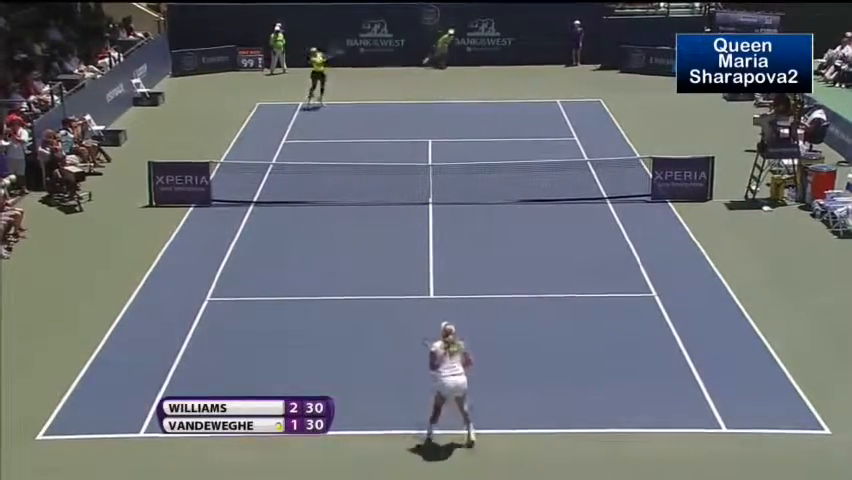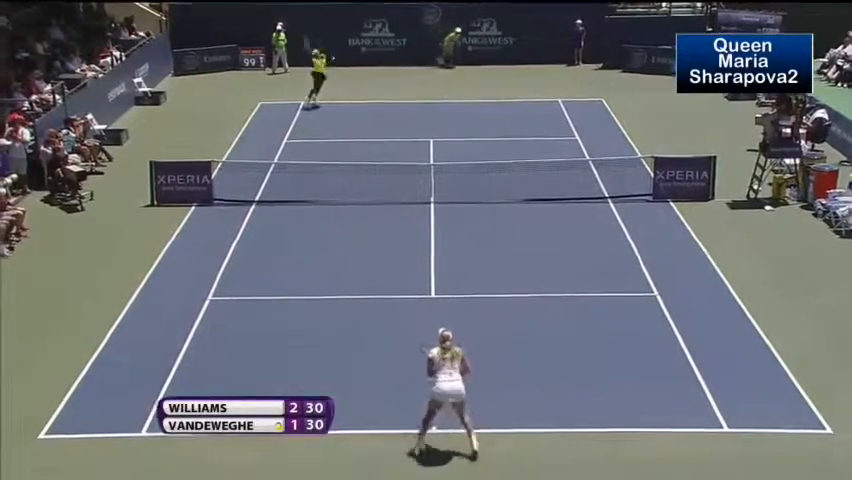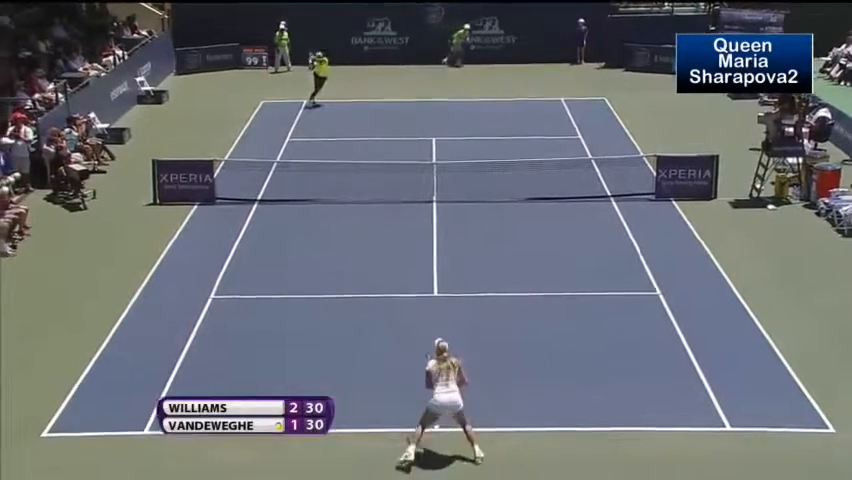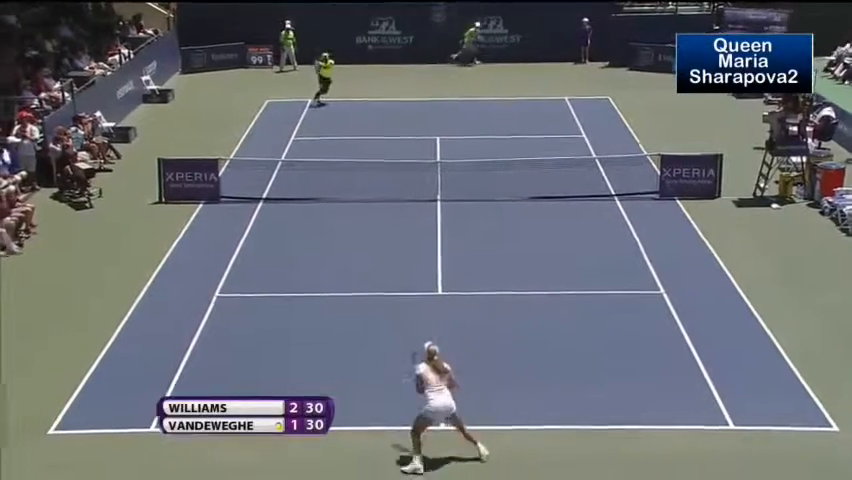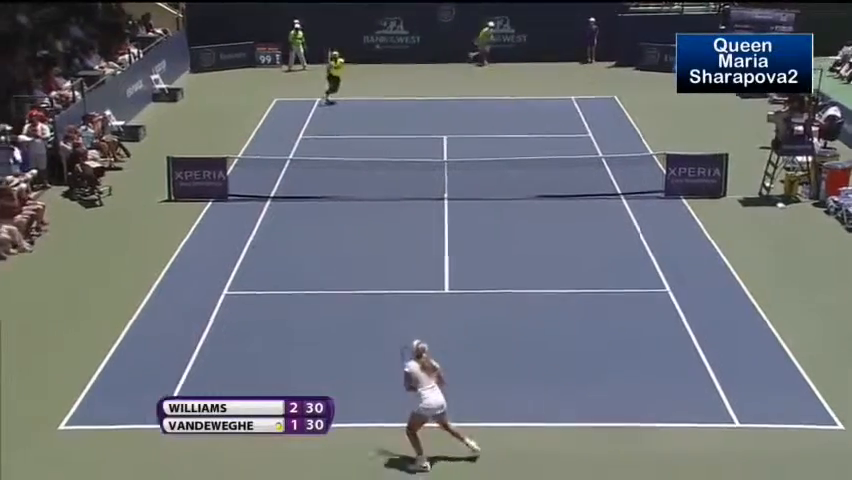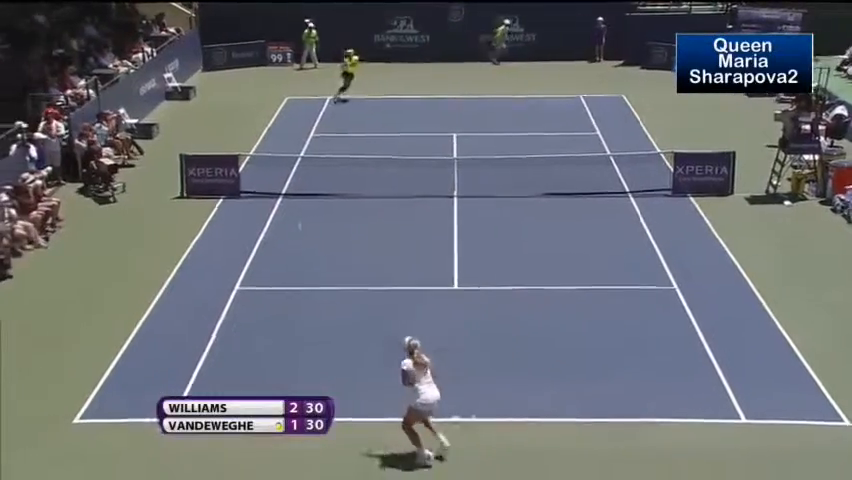
dt=0.1s
person 1, frame 1
left shoulder: (436, 346)
right shoulder: (460, 346)
left elbow: (432, 367)
right elbow: (469, 363)
left hip: (445, 382)
right hip: (460, 381)
left knee: (437, 407)
right knee: (463, 408)
left ankle: (429, 433)
right ankle: (470, 434)
person 1, frame 2
left shoulder: (433, 353)
right shoulder: (458, 352)
left elbow: (429, 374)
right elbow: (467, 370)
left hip: (441, 388)
right hip: (457, 388)
left knee: (430, 415)
right knee: (463, 417)
left ankle: (420, 442)
right ankle: (474, 445)
person 1, frame 3
left shoulder: (431, 364)
right shoulder: (455, 362)
left elbow: (428, 385)
right elbow: (464, 382)
left hip: (439, 400)
right hip: (455, 399)
left knee: (422, 425)
right knee: (464, 424)
left ankle: (410, 452)
right ankle: (477, 451)
person 1, frame 4
left shoulder: (420, 368)
right shoulder: (444, 366)
left elbow: (419, 390)
right elbow: (454, 385)
left hip: (433, 406)
right hip: (448, 403)
left knee: (415, 432)
right knee: (461, 428)
left ankle: (417, 463)
right ankle: (480, 449)
person 1, frame 5
left shoulder: (410, 366)
right shoulder: (432, 364)
left elbow: (408, 387)
right elbow: (441, 381)
left hip: (427, 404)
right hip: (439, 401)
left knee: (410, 430)
right knee: (446, 426)
left ankle: (422, 461)
right ankle: (470, 444)
person 1, frame 6
left shoulder: (406, 363)
right shoulder: (424, 359)
left elbow: (406, 383)
left hip: (424, 398)
right hip: (434, 394)
left knee: (406, 425)
right knee: (423, 419)
left ankle: (423, 454)
right ankle: (441, 441)
